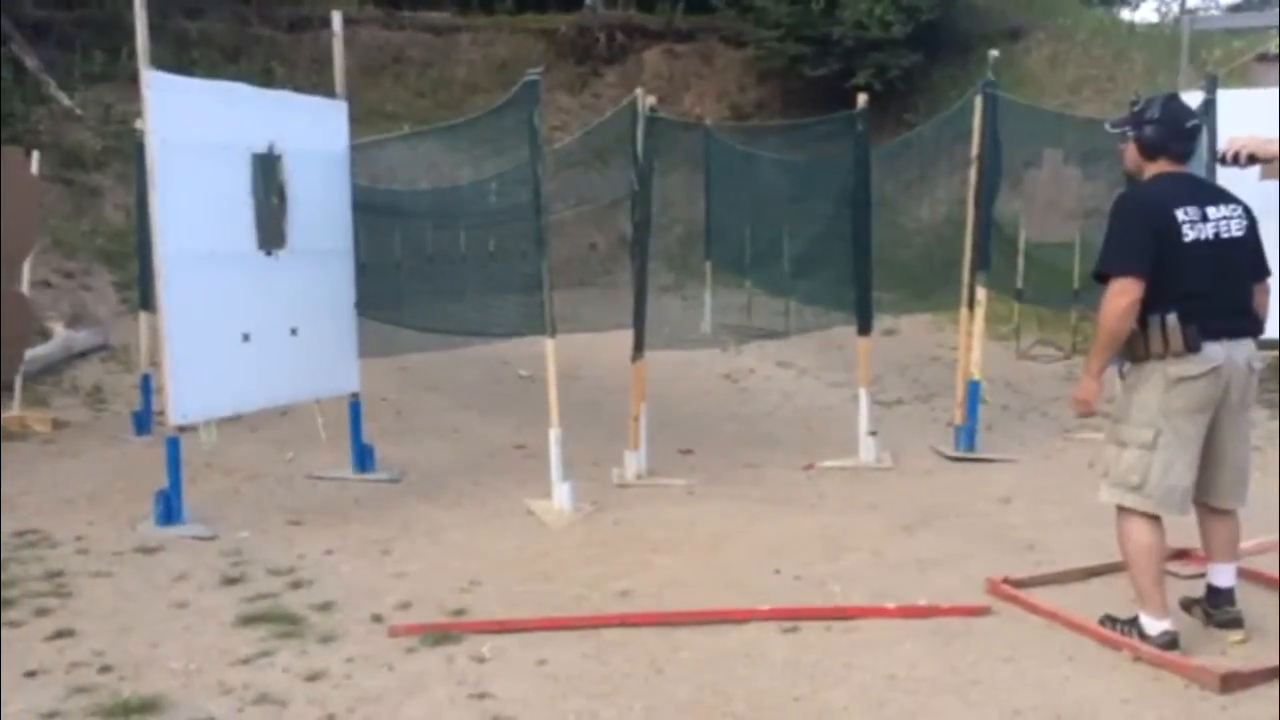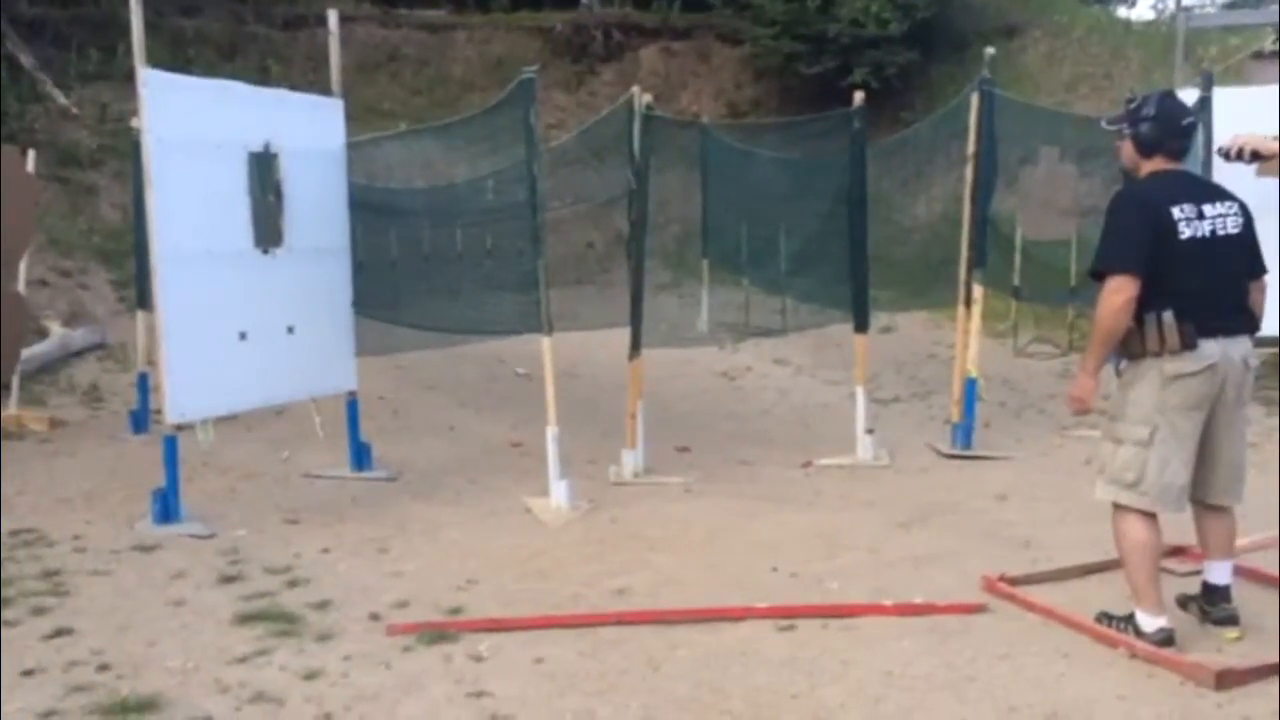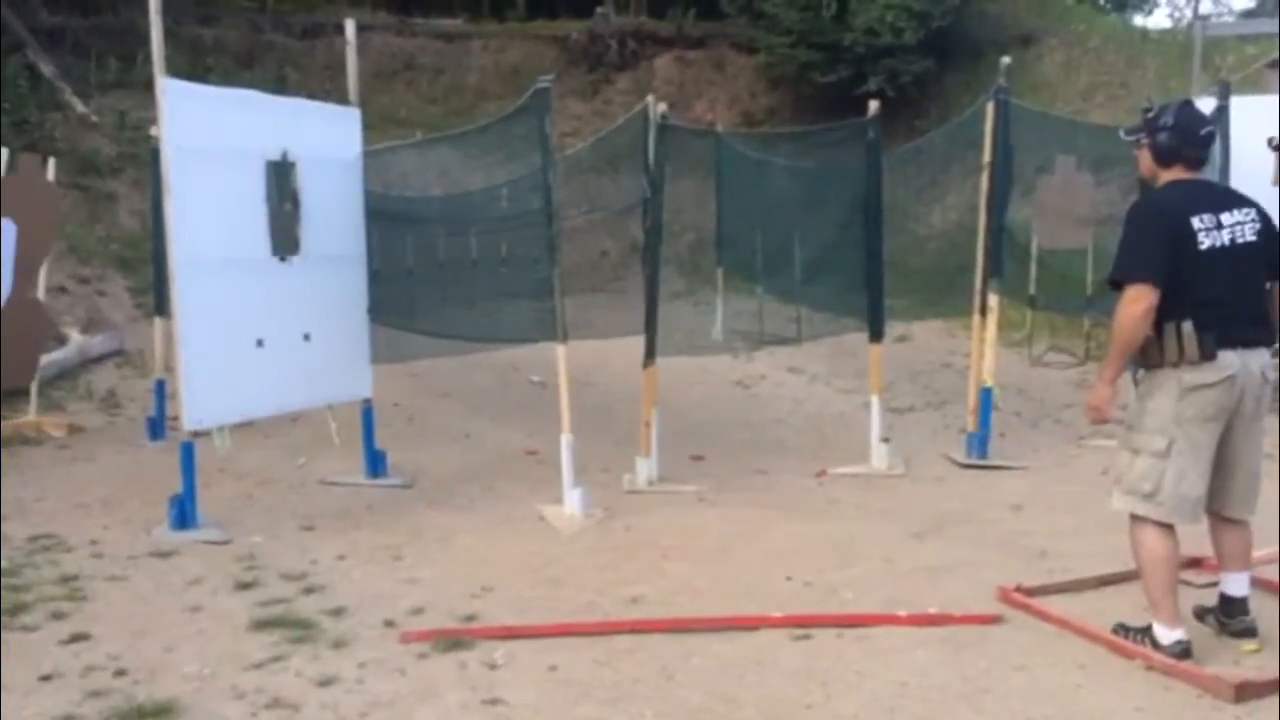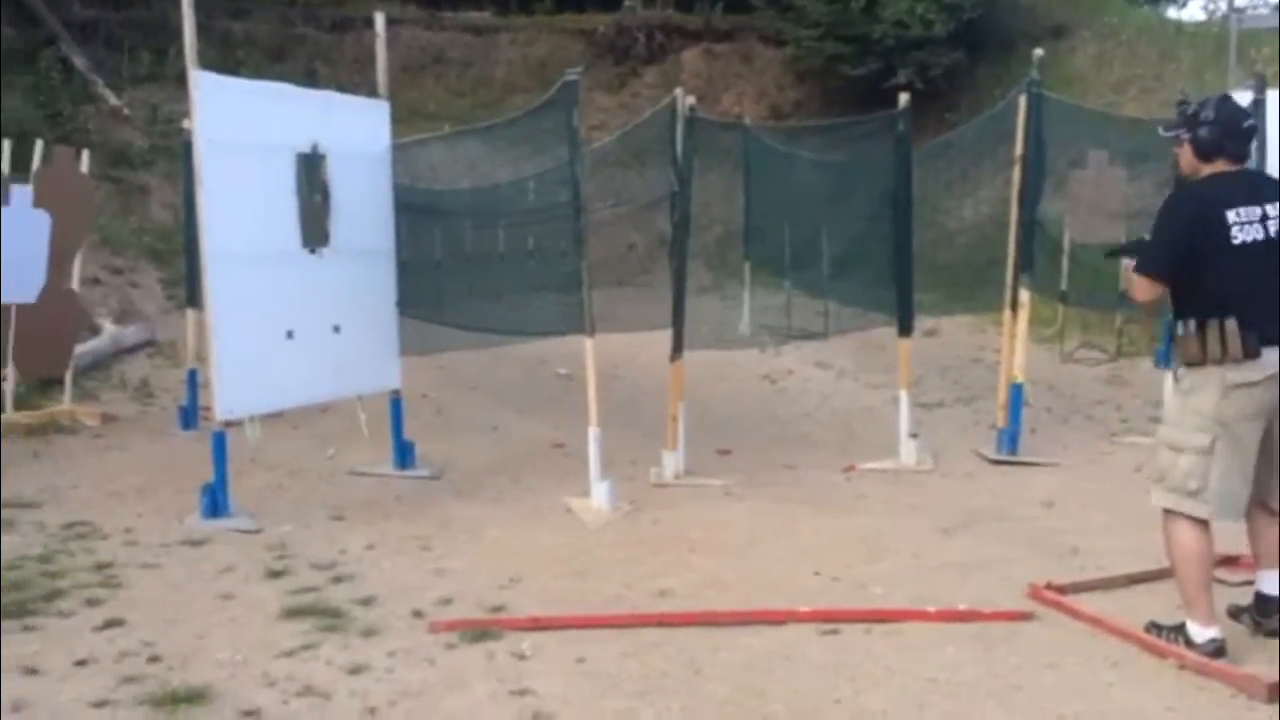
dt=0.5s
person 1, frame 1
left shoulder: (1140, 202)
right shoulder: (1232, 205)
left elbow: (1126, 297)
right elbow: (1260, 293)
left wrist: (1093, 372)
left hip: (1175, 364)
right hip: (1236, 358)
left knee: (1136, 497)
right knee: (1219, 493)
left ankle: (1154, 624)
right ankle: (1221, 600)
person 1, frame 2
left shoulder: (1136, 200)
right shoulder: (1228, 202)
left elbow: (1122, 295)
right elbow: (1255, 291)
left wrist: (1089, 370)
left hip: (1170, 362)
right hip: (1232, 356)
left knee: (1132, 494)
right knee: (1215, 489)
left ankle: (1149, 621)
right ankle: (1217, 597)
person 1, frame 3
left shoulder: (1155, 210)
left elbow: (1140, 303)
left wrist: (1107, 378)
left hip: (1188, 373)
left knee: (1150, 506)
right knee: (1231, 501)
left ankle: (1166, 633)
person 1, frame 4
left shoulder: (1190, 202)
left elbow: (1146, 290)
left wrist: (1132, 270)
left hip: (1224, 371)
left knee: (1184, 501)
left ankle: (1201, 630)
